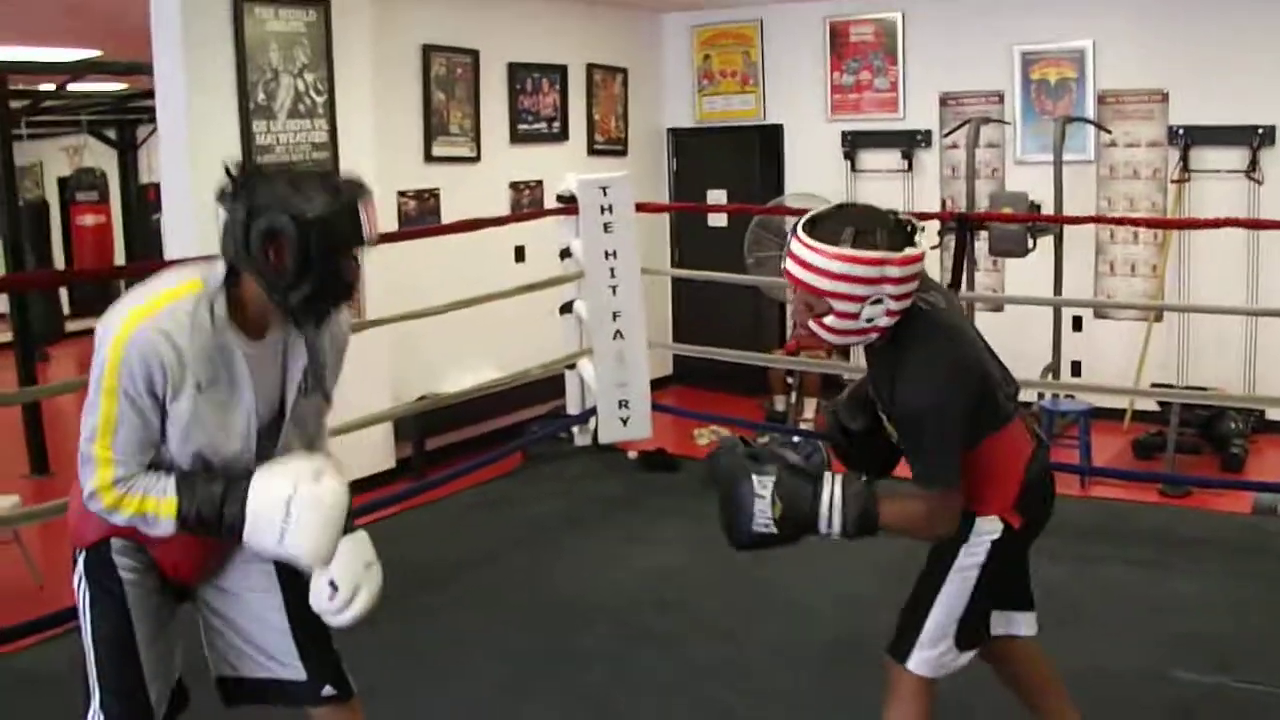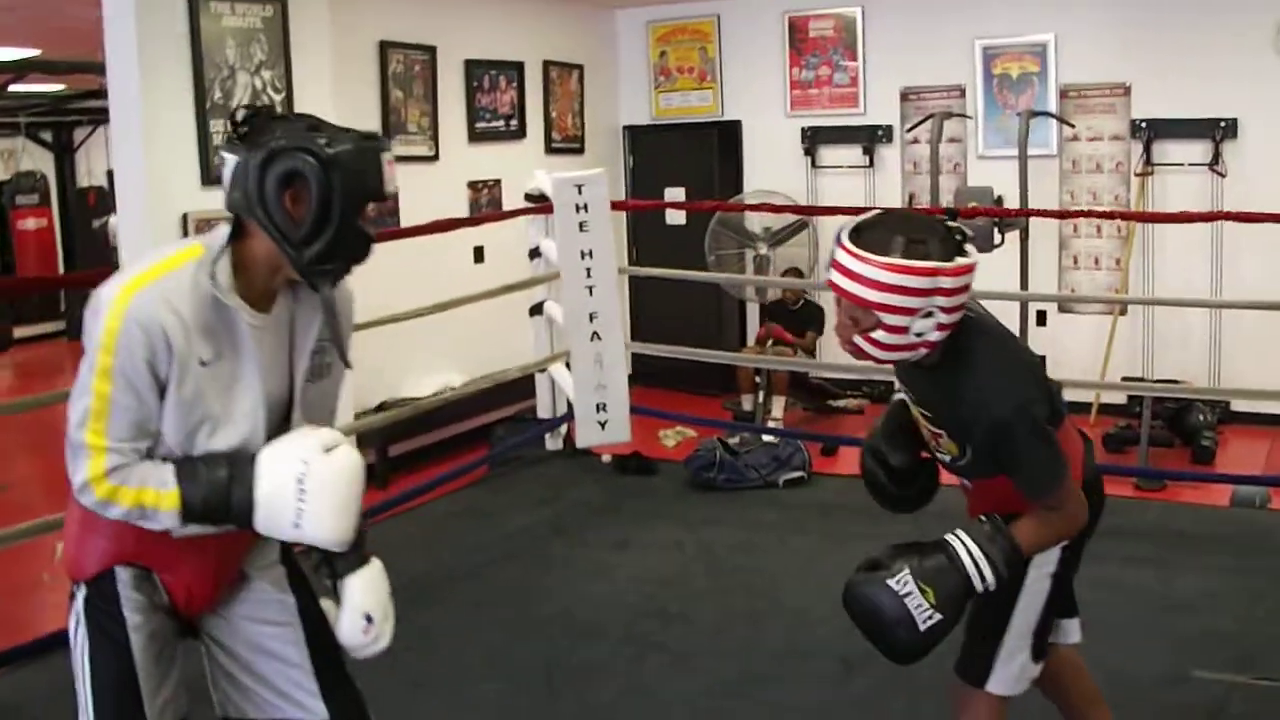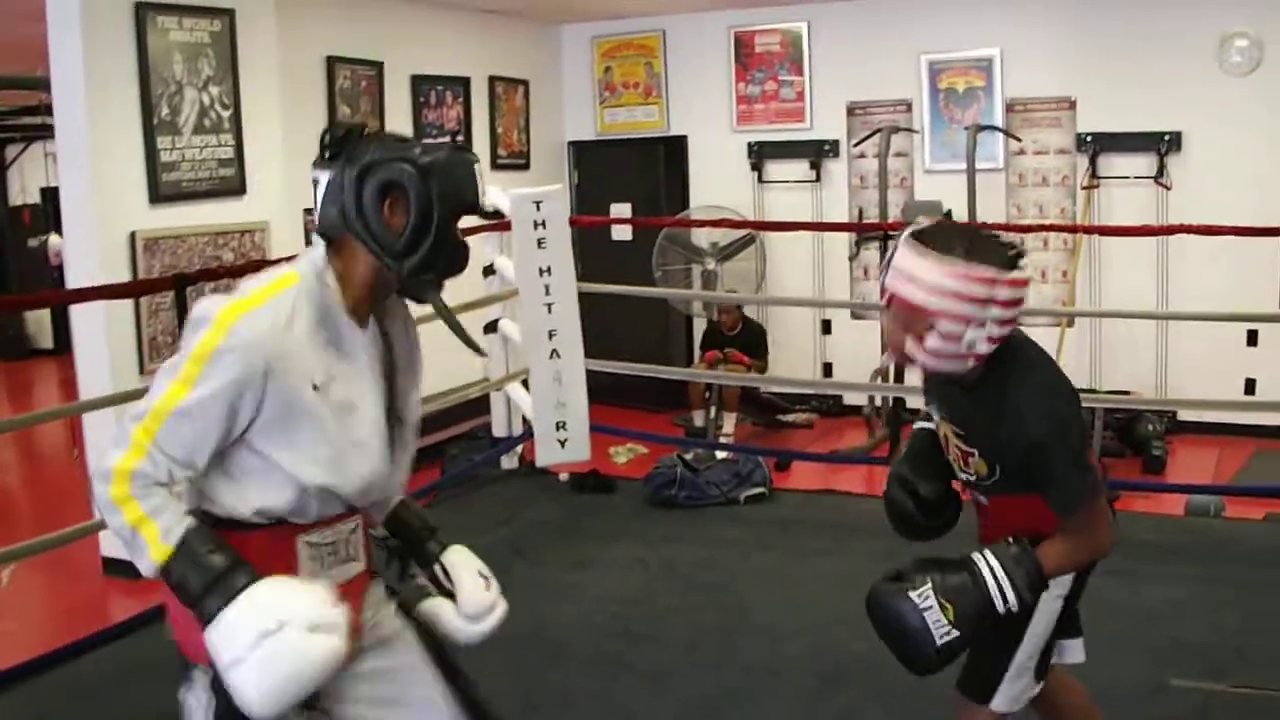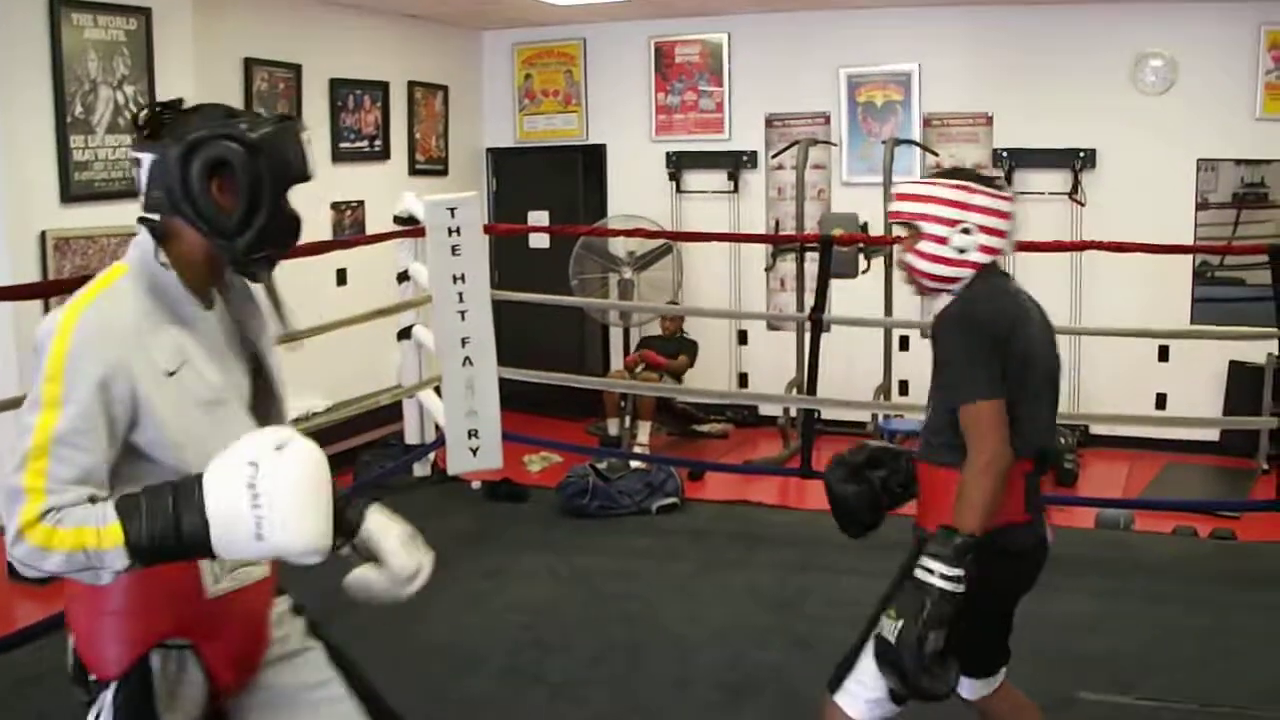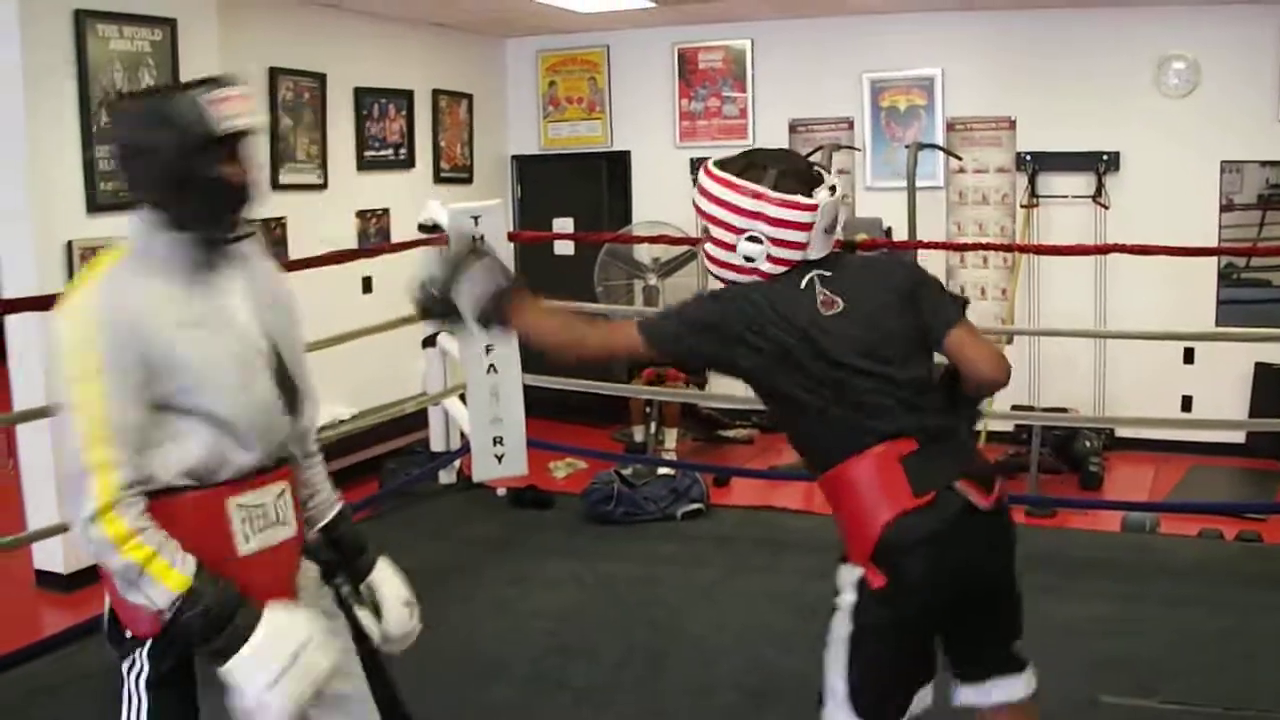
dt=0.7s
person 1, frame 1
left shoulder: (319, 319)
right shoulder: (147, 329)
right elbow: (109, 489)
left wrist: (336, 526)
right wrist: (236, 508)
left hip: (240, 522)
right hip: (128, 532)
person 1, frame 2
left shoulder: (325, 297)
right shoulder: (145, 303)
right elbow: (99, 475)
left wrist: (349, 551)
right wrist: (242, 489)
left hip: (247, 548)
right hip: (132, 559)
person 1, frame 3
left shoulder: (392, 324)
right shoulder: (252, 328)
right elbow: (131, 483)
left wrist: (427, 547)
right wrist: (221, 596)
left hip: (343, 599)
right hip: (236, 593)
person 1, frame 4
left shoulder: (234, 301)
right shoulder: (94, 330)
left wrist: (341, 514)
right wrist: (194, 515)
left hip: (250, 608)
right hip: (146, 628)
person 1, frame 5
left shoulder: (250, 266)
right shoulder: (110, 302)
right elbow: (103, 512)
left wrist: (348, 549)
right wrist: (227, 617)
left hip: (280, 557)
right hip: (174, 571)
person 2, frame 1
left shoulder: (926, 387)
right shoulder: (911, 289)
left elbow: (939, 514)
left wrist: (814, 502)
right wrist: (871, 393)
left hip: (994, 502)
right hip: (996, 476)
left knee: (911, 667)
right knee: (998, 632)
person 2, frame 2
left shoulder: (996, 396)
right shoulder: (930, 336)
left elbow: (1066, 511)
left wrist: (960, 565)
right wrist: (902, 423)
left hip: (1043, 509)
right hip: (1009, 494)
right knee: (1038, 641)
person 2, frame 3
left shoulder: (1037, 411)
right shoulder: (947, 350)
left elbow: (1090, 535)
left wrist: (980, 583)
right wrist: (921, 448)
left hip: (1040, 548)
right hip: (1013, 523)
right knee: (1038, 670)
person 2, frame 4
left shoulder: (969, 315)
right shoulder: (1021, 311)
left elbow: (987, 454)
left wrist: (939, 576)
right wrist: (906, 466)
left hip: (974, 546)
right hip: (1013, 537)
person 2, frame 5
left shoulder: (742, 314)
right shoulder: (889, 274)
left elbow: (596, 341)
right elbow: (987, 372)
left wrist: (494, 297)
left hip: (893, 545)
right hip: (973, 509)
